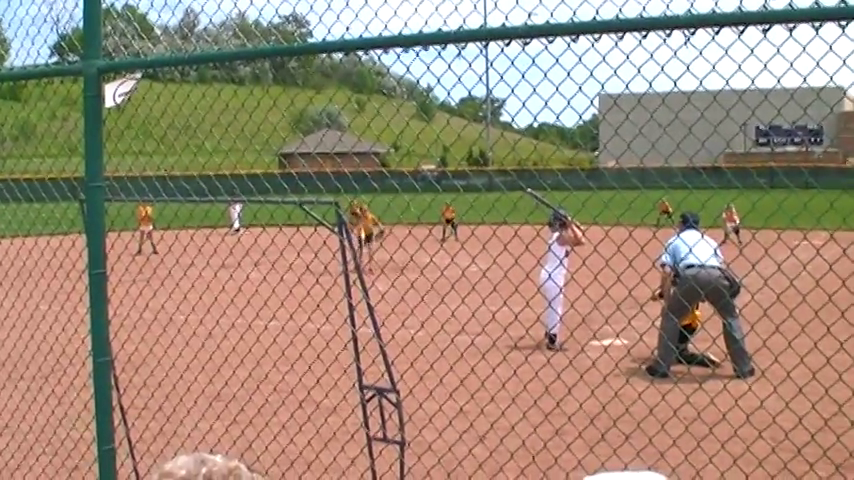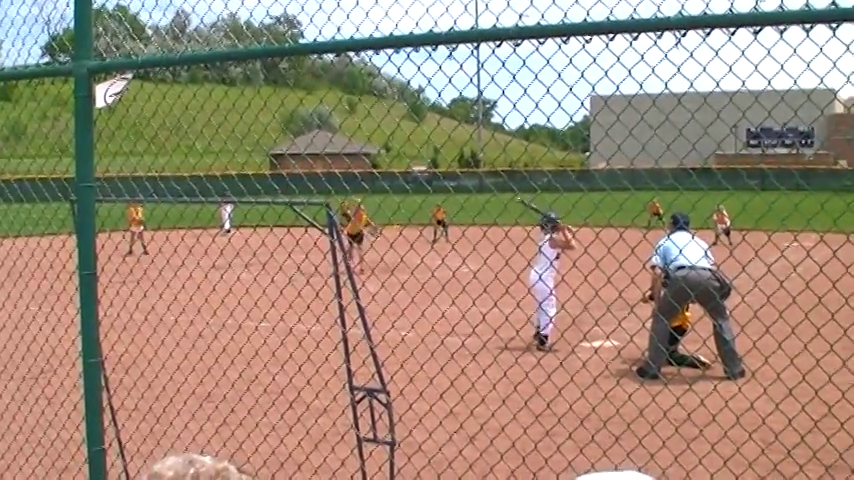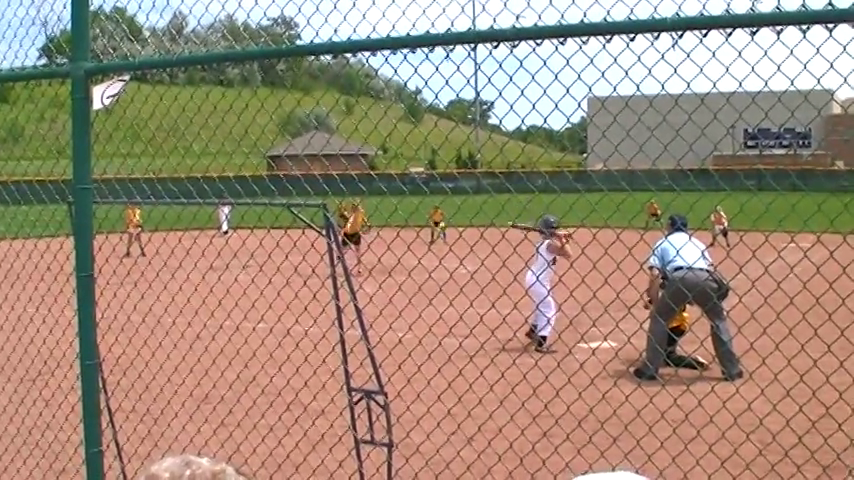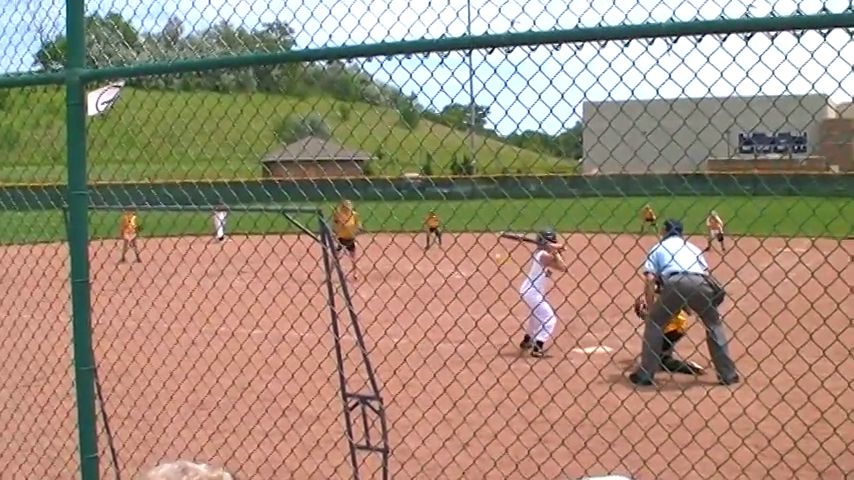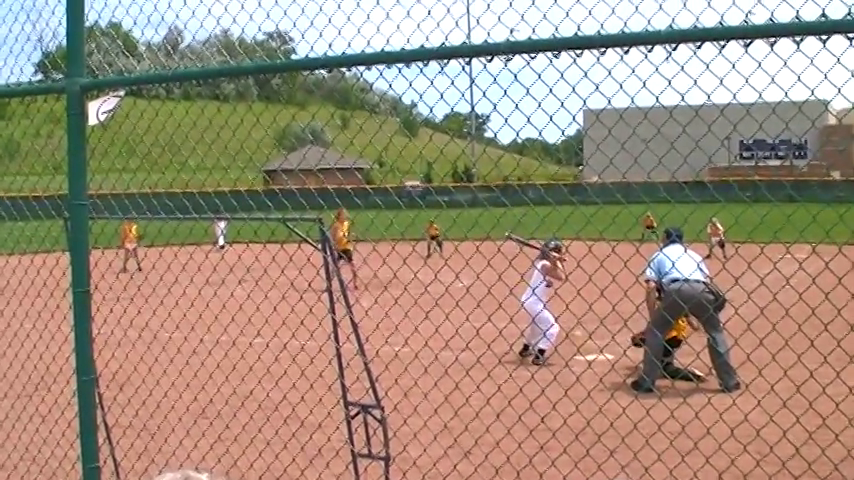
dt=0.2s
person 1, frame 1
left shoulder: (675, 241)
right shoulder: (709, 240)
left elbow: (666, 272)
right elbow: (722, 267)
left wrist: (666, 302)
right wrist: (706, 296)
left hip: (691, 276)
right hip: (716, 276)
left knee: (670, 315)
right knee: (731, 317)
left ankle: (661, 366)
right ankle: (744, 367)
person 1, frame 2
left shoulder: (665, 242)
right shoulder: (700, 242)
left elbow: (657, 274)
right elbow: (713, 268)
left wrist: (657, 303)
right wrist: (698, 297)
left hip: (682, 277)
right hip: (707, 277)
left knee: (661, 317)
right knee: (722, 319)
left ankle: (652, 368)
right ankle: (734, 369)
person 1, frame 3
left shoulder: (663, 243)
right shoulder: (697, 242)
left elbow: (654, 275)
right elbow: (711, 269)
left wrist: (655, 305)
left hip: (680, 278)
right hip: (705, 278)
left knee: (658, 318)
right knee: (719, 319)
left ankle: (649, 369)
right ankle: (732, 369)
person 1, frame 4
left shoulder: (658, 248)
right shoulder: (693, 247)
left elbow: (650, 280)
right elbow: (707, 274)
left wrist: (651, 310)
left hip: (675, 283)
right hip: (700, 283)
left knee: (654, 323)
right knee: (714, 324)
left ankle: (645, 374)
right ankle: (728, 374)
person 1, frame 5
left shoulder: (659, 256)
right shoulder: (693, 254)
left elbow: (651, 287)
left wrist: (652, 318)
left hip: (676, 290)
right hip: (701, 290)
left knee: (655, 331)
right knee: (716, 331)
left ankle: (646, 381)
right ankle: (729, 381)
person 2, frame 1
left shoulder: (556, 236)
right shoulder: (561, 236)
left elbow: (579, 241)
right elbow: (581, 241)
left wrist: (574, 227)
right wrist: (572, 226)
left hip: (549, 276)
right hip: (553, 278)
left knee: (552, 306)
right knee: (556, 309)
left ankle: (549, 335)
right ankle: (552, 340)
person 2, frame 2
left shoulder: (546, 238)
right shoulder: (554, 239)
left elbow: (567, 245)
right elbow: (572, 246)
left wrist: (566, 231)
right wrist: (564, 231)
left hip: (538, 277)
right hip: (543, 279)
left knee: (544, 306)
right knee: (550, 309)
left ankle: (539, 334)
right ankle: (543, 342)
person 2, frame 3
left shoulder: (544, 242)
right shoulder: (551, 244)
left elbow: (563, 253)
right elbow: (568, 255)
left wrist: (562, 238)
right wrist: (562, 240)
left hip: (533, 280)
right hip: (538, 283)
left knee: (542, 308)
right knee: (550, 311)
left ankle: (532, 331)
right ankle: (541, 343)
person 2, frame 4
left shoulder: (540, 253)
right shoulder: (545, 255)
left elbow: (561, 265)
right elbow: (563, 267)
left wrist: (558, 250)
right wrist: (555, 252)
left hip: (528, 291)
right hip: (533, 293)
left knee: (537, 315)
right knee: (550, 319)
left ankle: (527, 341)
right ankle: (537, 348)
person 2, frame 5
left shoulder: (541, 262)
right shoulder: (546, 265)
left elbow: (561, 276)
right elbow: (562, 278)
left wrist: (559, 262)
right wrist: (556, 261)
left hip: (529, 301)
right hip: (534, 303)
left knee: (537, 324)
right knee: (553, 327)
left ankle: (525, 349)
right ankle: (539, 356)
